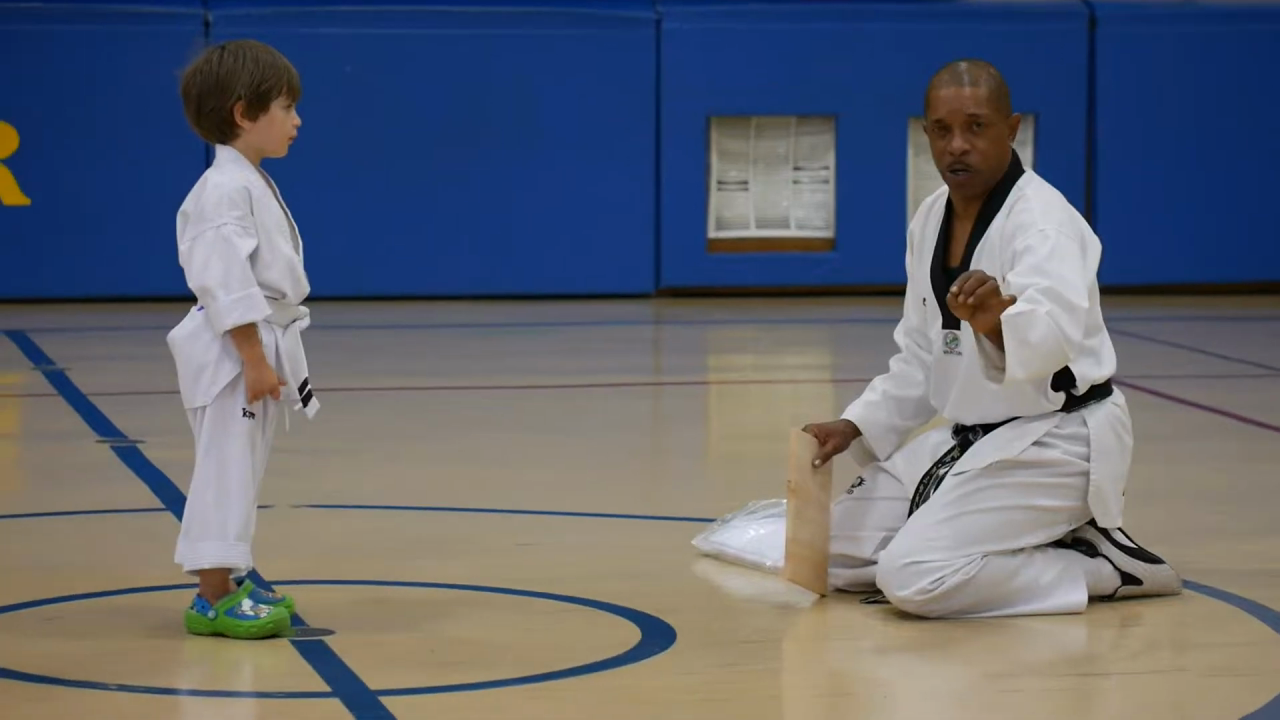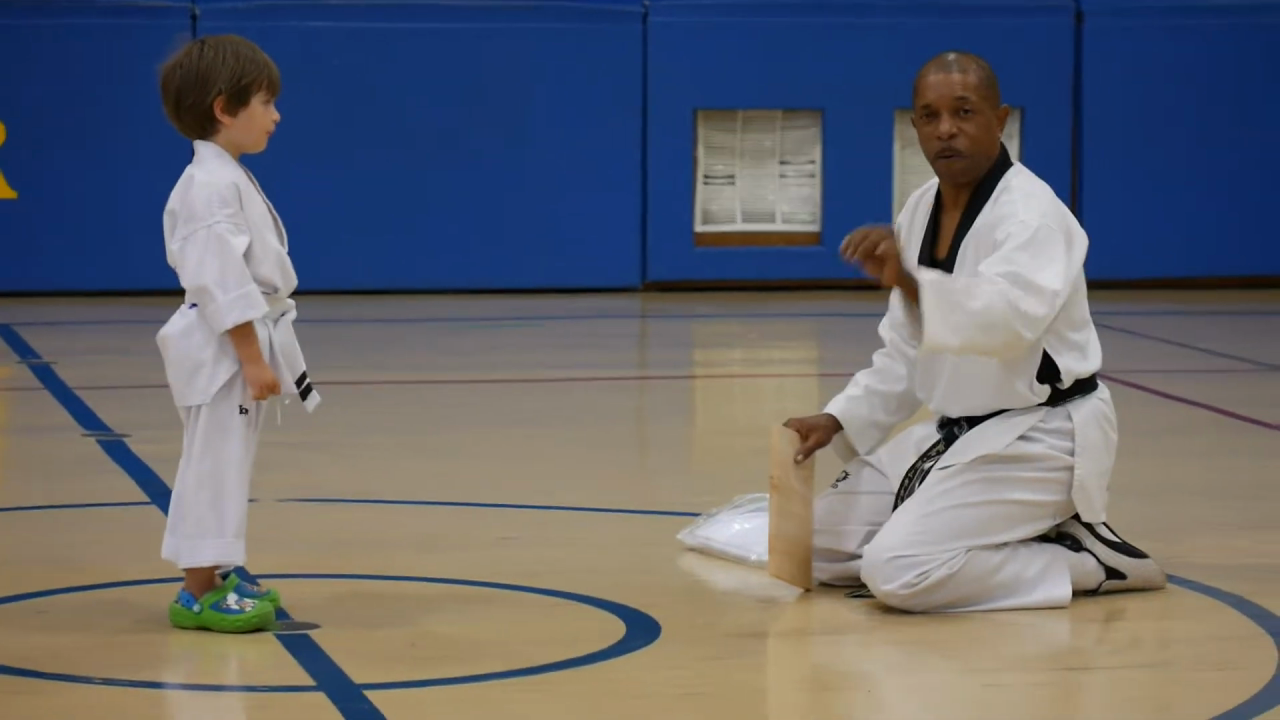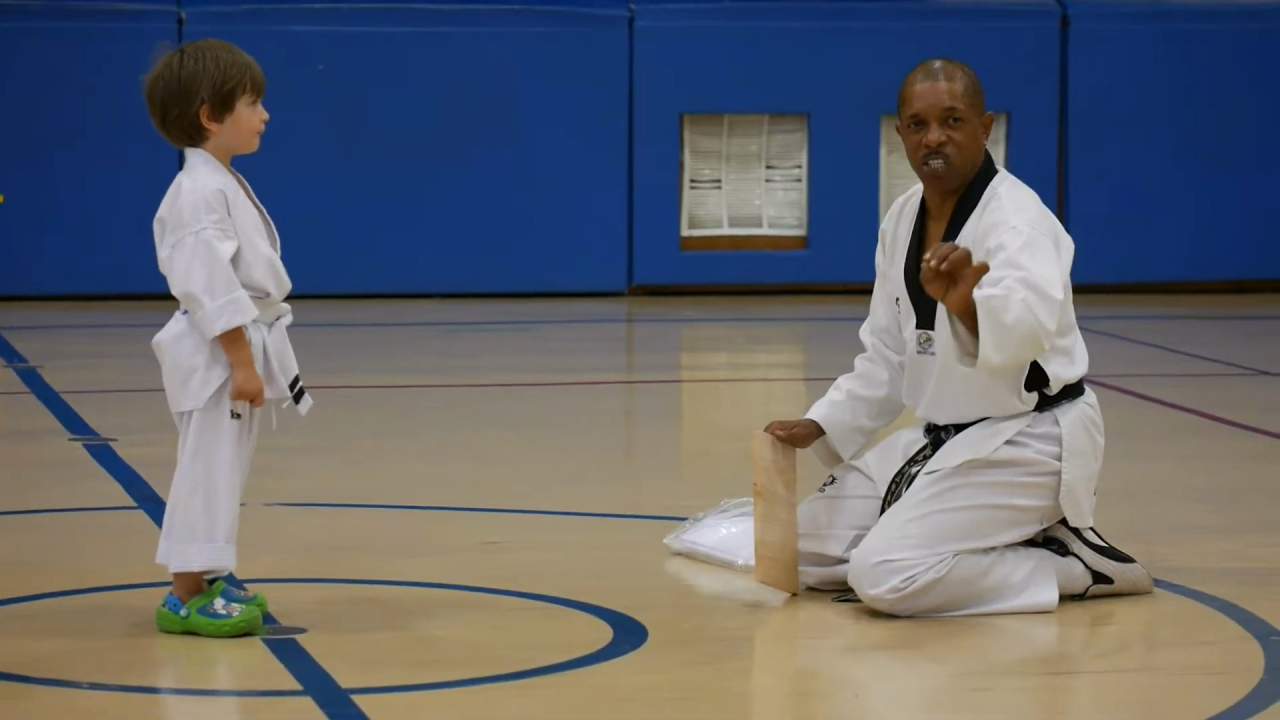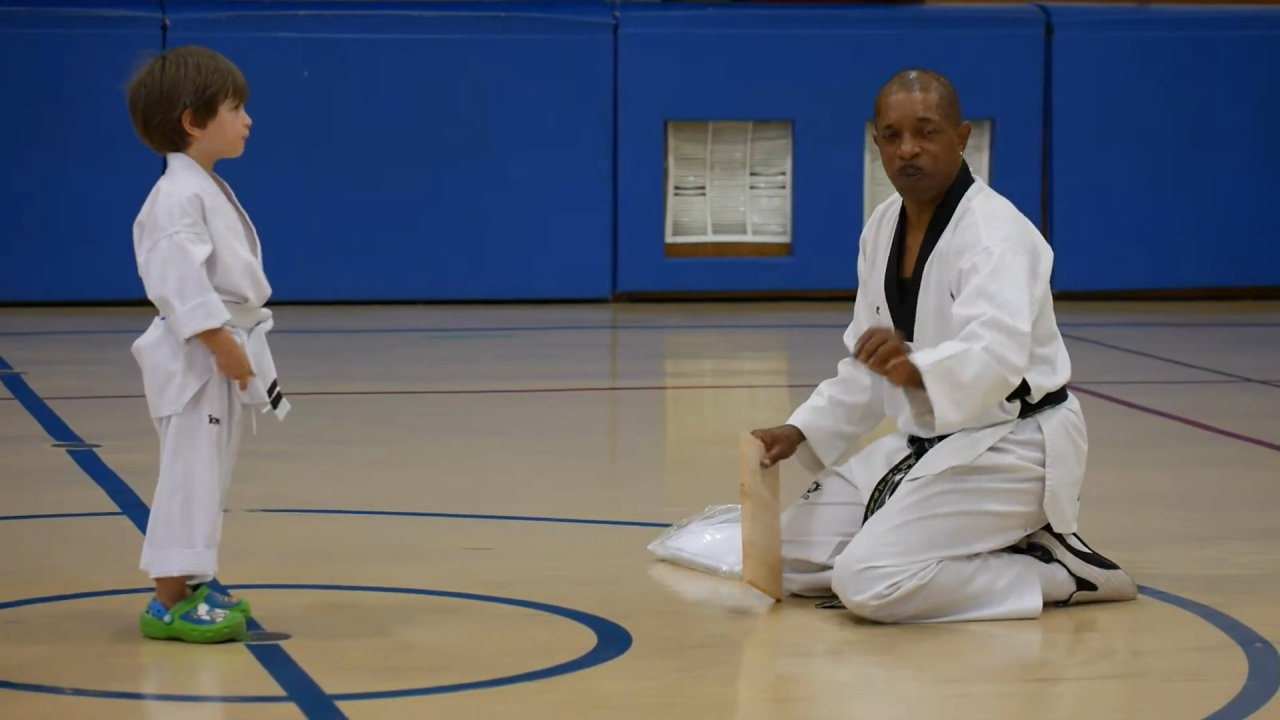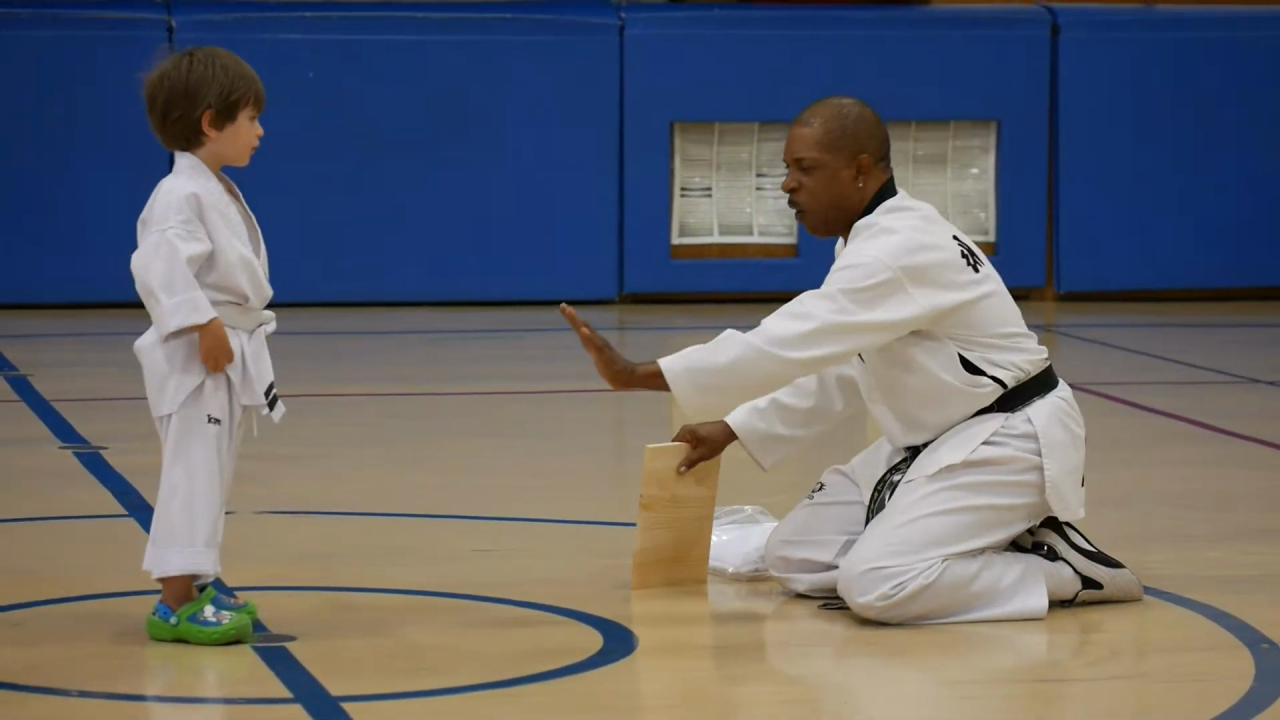
dt=1s
person 1, frame 1
left shoulder: (253, 183)
right shoulder: (226, 188)
right elbow: (226, 284)
right wrist: (254, 360)
left hip: (258, 349)
right hip: (234, 351)
left knee: (242, 467)
right knee: (225, 467)
left ankle: (231, 578)
right ankle: (214, 597)
person 1, frame 2
left shoulder: (228, 178)
right shoulder: (211, 185)
right elbow: (220, 282)
left wrist: (258, 354)
right wrist: (252, 357)
left hip: (241, 347)
right hip: (222, 348)
left knee: (226, 464)
right knee: (214, 464)
left ankle: (216, 576)
right ankle: (198, 593)
person 1, frame 3
left shoulder: (225, 184)
right shoulder: (200, 192)
right elbow: (210, 288)
right wrist: (241, 363)
left hip: (240, 351)
right hip: (218, 354)
left knee: (224, 469)
right knee: (207, 469)
left ankle: (210, 581)
right ankle: (186, 596)
person 1, frame 4
left shoulder: (209, 189)
right shoulder: (179, 196)
right elbow: (180, 284)
left wrist: (236, 347)
right wrist: (225, 345)
left hip: (220, 355)
right hip: (196, 358)
left knee: (208, 473)
right knee: (189, 473)
left ankle: (192, 585)
right ankle: (169, 602)
person 1, frame 5
left shoulder: (218, 190)
right shoulder: (182, 194)
right elbow: (160, 271)
right wrist: (208, 331)
left hip: (225, 355)
right hip: (197, 358)
left knee: (211, 473)
right knee: (193, 473)
left ankle: (196, 585)
right ankle: (176, 602)
person 2, frame 1
left shoulder: (1043, 221)
right shoulder: (931, 218)
left elbow: (1052, 334)
right elbow: (920, 357)
left wrist: (997, 319)
right wrist: (857, 425)
left hip: (1055, 441)
right hip: (968, 437)
left knee: (913, 579)
right knee: (839, 554)
left ankle: (1101, 564)
right ankle: (1047, 542)
person 2, frame 2
left shoulder: (1032, 212)
right shoulder: (920, 209)
left elbow: (1012, 318)
right elbow: (905, 349)
left wrist: (908, 283)
right wrist: (839, 420)
left hip: (1041, 438)
right hip: (958, 431)
left knee: (897, 573)
right knee: (825, 547)
left ankle: (1088, 559)
right ankle: (1034, 539)
person 2, frame 3
left shoulder: (1017, 219)
right shoulder: (903, 218)
left elbow: (1028, 323)
right elbow: (887, 355)
left wrist: (966, 303)
right wrist: (820, 425)
left hip: (1027, 441)
right hip: (941, 436)
left knee: (884, 578)
right knee: (810, 550)
left ankle: (1074, 564)
right ankle: (1013, 544)
person 2, frame 4
left shoulder: (995, 233)
right shoulder: (884, 225)
left elbow: (992, 358)
right elbow: (871, 355)
left wrist: (911, 369)
right wrist: (801, 431)
left hip: (1009, 448)
right hip: (928, 439)
left knee: (868, 584)
right knee: (792, 557)
left ankle: (1055, 571)
right ankle: (1000, 549)
person 2, frame 5
left shoulder: (899, 250)
right shoulder: (876, 236)
left elbow: (787, 345)
right elbow: (832, 367)
left wrist: (635, 373)
right wrist: (730, 430)
left hip: (1007, 444)
right hip: (933, 442)
left knee: (875, 586)
right knee: (794, 560)
left ankle: (1064, 567)
right ankle: (1001, 543)
